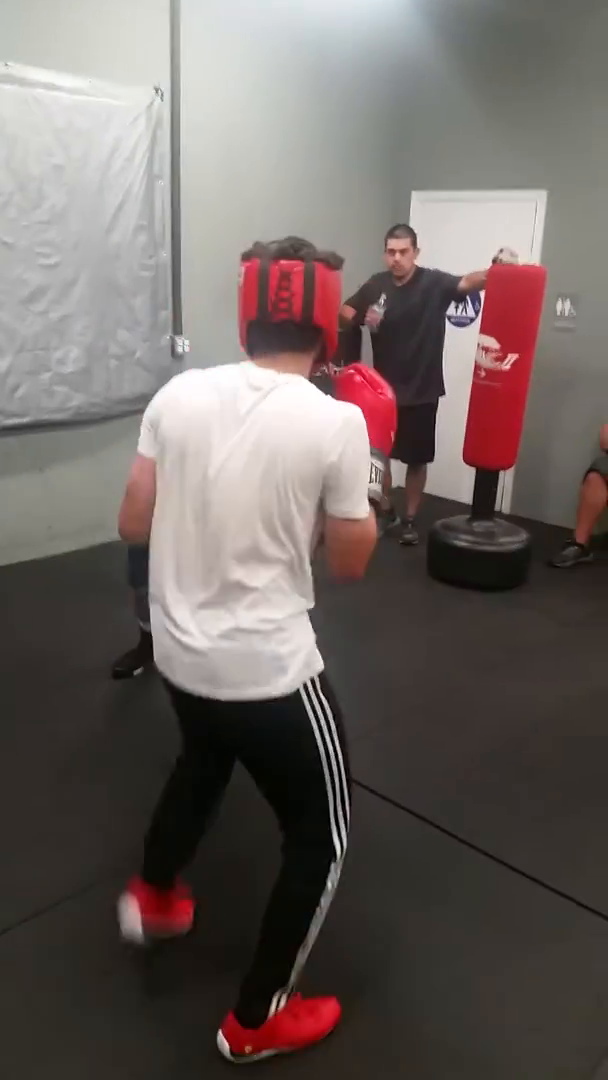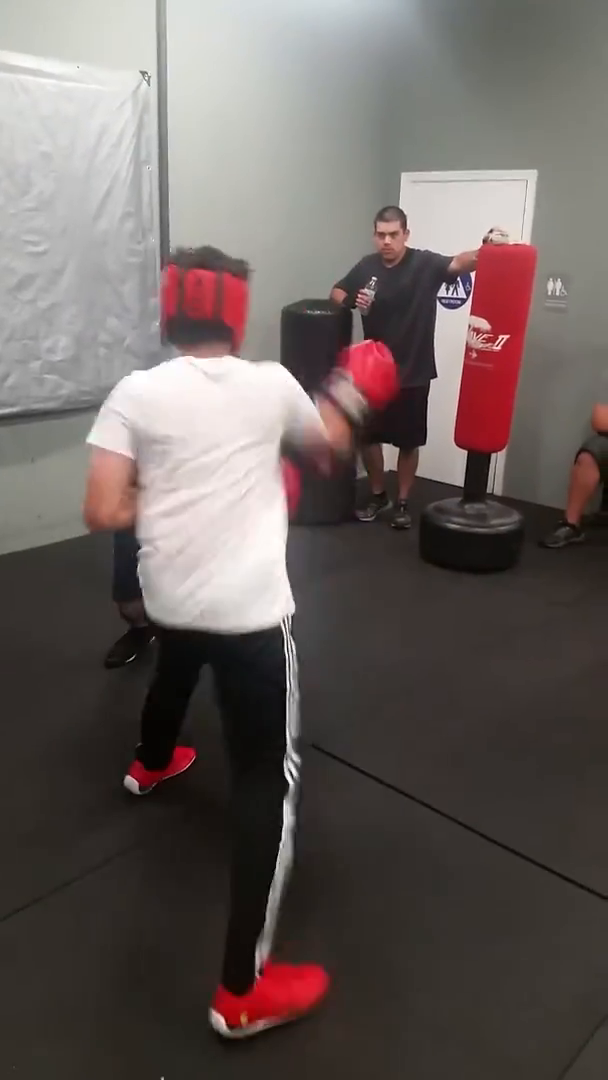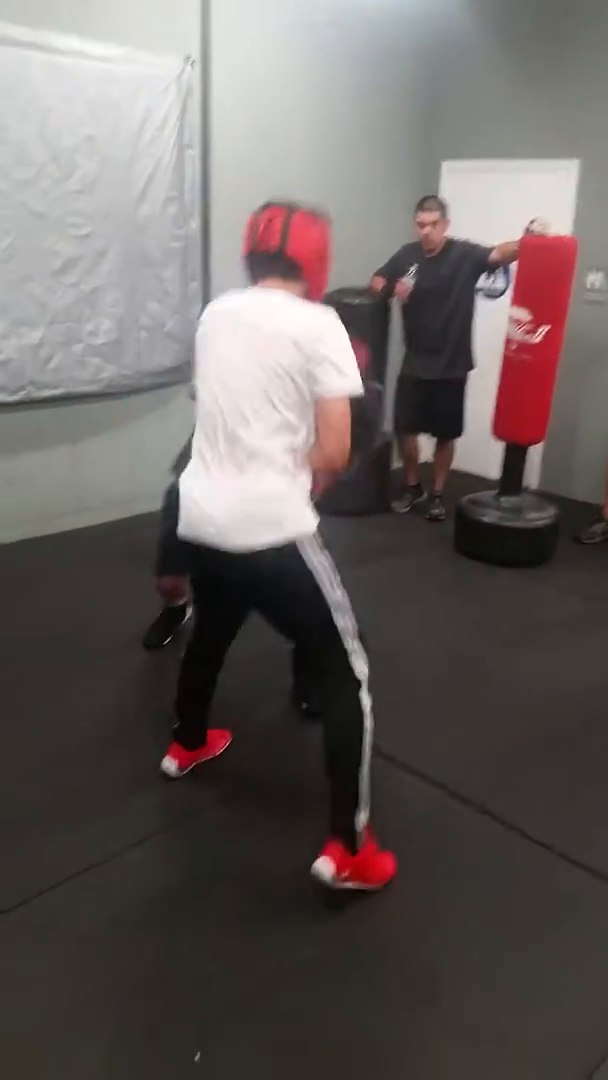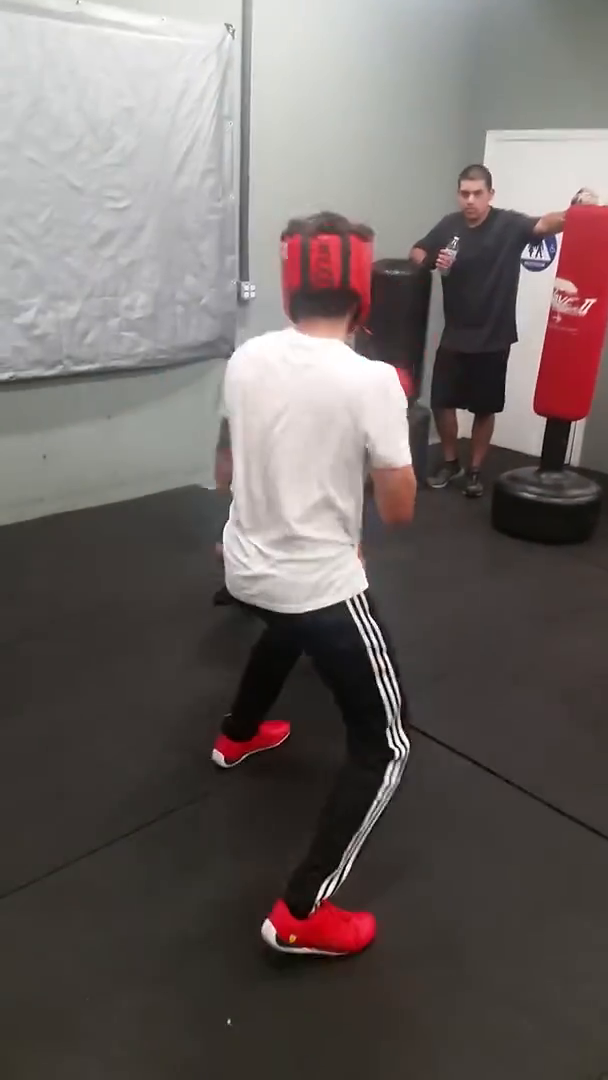
dt=0.4s
person 1, frame 1
left shoulder: (178, 394)
right shoulder: (334, 422)
left elbow: (131, 526)
right elbow: (350, 563)
left hip: (178, 645)
right hip: (270, 663)
left knee: (208, 755)
right knee: (320, 835)
left ankle: (150, 897)
right ankle: (255, 1020)
person 1, frame 2
left shoulder: (136, 393)
right shoulder: (272, 382)
left elbow: (102, 511)
right elbow: (334, 444)
right wrist: (351, 390)
left hip: (169, 598)
right hip: (254, 607)
left knee: (176, 665)
right knee: (268, 781)
left ankle: (151, 764)
right ankle: (245, 991)
person 1, frame 3
left shoulder: (216, 314)
right shoulder: (320, 326)
right elbow: (330, 455)
left hip: (199, 523)
right hip: (271, 531)
left knee: (210, 630)
right knee: (344, 676)
left ankle: (187, 744)
right ankle: (348, 848)
person 1, frame 4
left shoulder: (247, 359)
right shoulder: (374, 383)
right elbow: (400, 507)
left hip: (248, 569)
right hip: (323, 585)
left knee: (284, 632)
right knee: (382, 744)
left ankle: (238, 735)
right ankle: (300, 914)
person 2, frame 1
left shoulder: (434, 282)
right shoulder: (377, 284)
left elbow: (467, 282)
right elbow: (346, 311)
right wrist: (362, 317)
left hip: (422, 391)
left knee: (417, 459)
left ankle: (410, 519)
right ankle: (386, 513)
person 2, frame 2
left shoulder: (425, 263)
right shoulder: (367, 266)
left elbow: (458, 263)
right elbow: (337, 292)
right wrist: (352, 300)
left hip: (414, 374)
left knee: (408, 442)
right knee: (368, 437)
left ankle: (403, 503)
right ankle: (377, 496)
person 2, frame 3
left shoulder: (465, 254)
right shoulder: (407, 254)
left elbow: (499, 254)
right elbow: (376, 281)
right wrist: (392, 289)
left hip: (451, 365)
right hip: (415, 362)
left knee: (445, 433)
right knee: (404, 427)
left ankle: (437, 494)
right ankle: (412, 487)
person 2, frame 4
left shoulder: (508, 224)
right shoulder: (448, 226)
left elbow: (543, 226)
right elbow: (416, 253)
right wrist: (431, 261)
left hip: (492, 339)
right hip: (454, 336)
left knee: (484, 408)
right knee: (442, 401)
left ankle: (475, 471)
right ankle: (450, 462)
